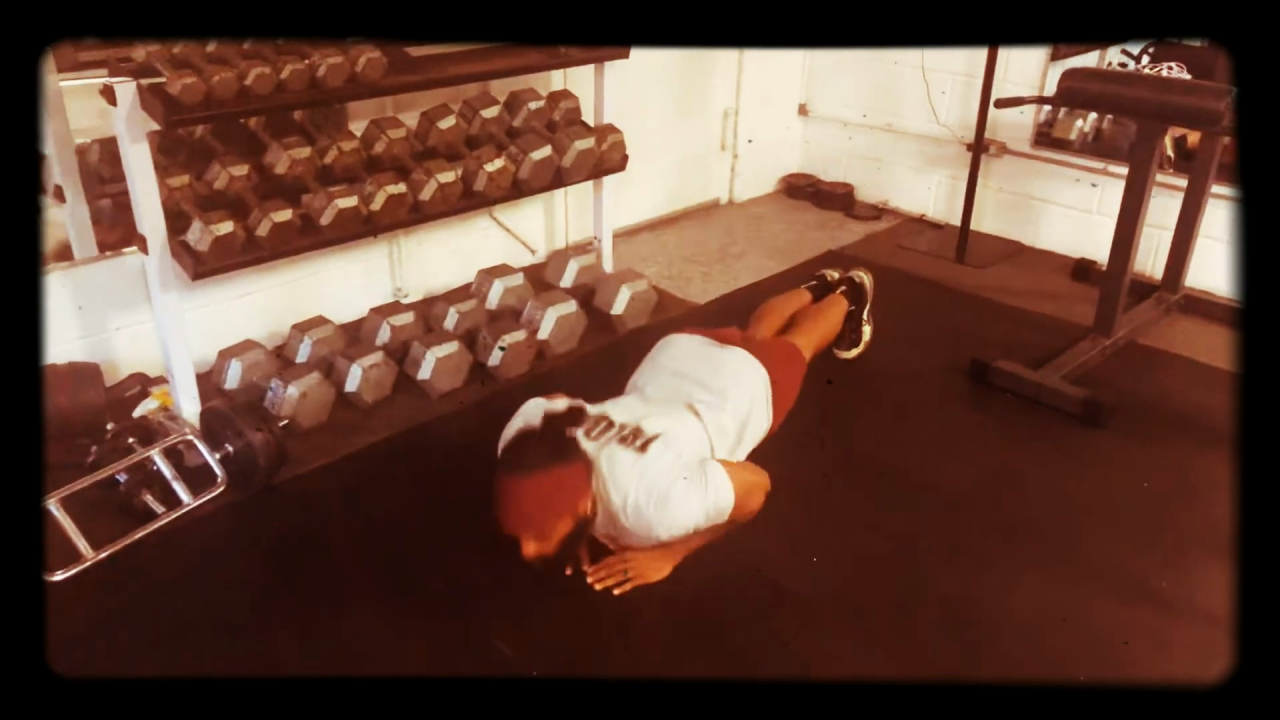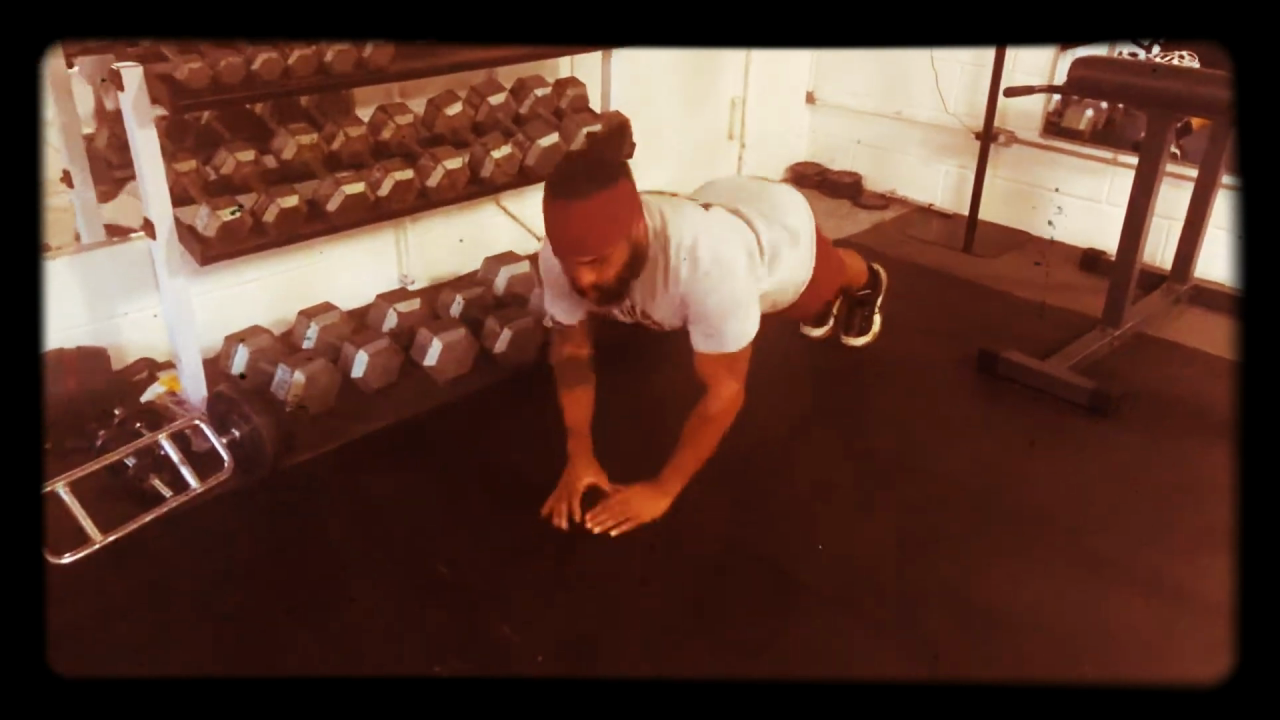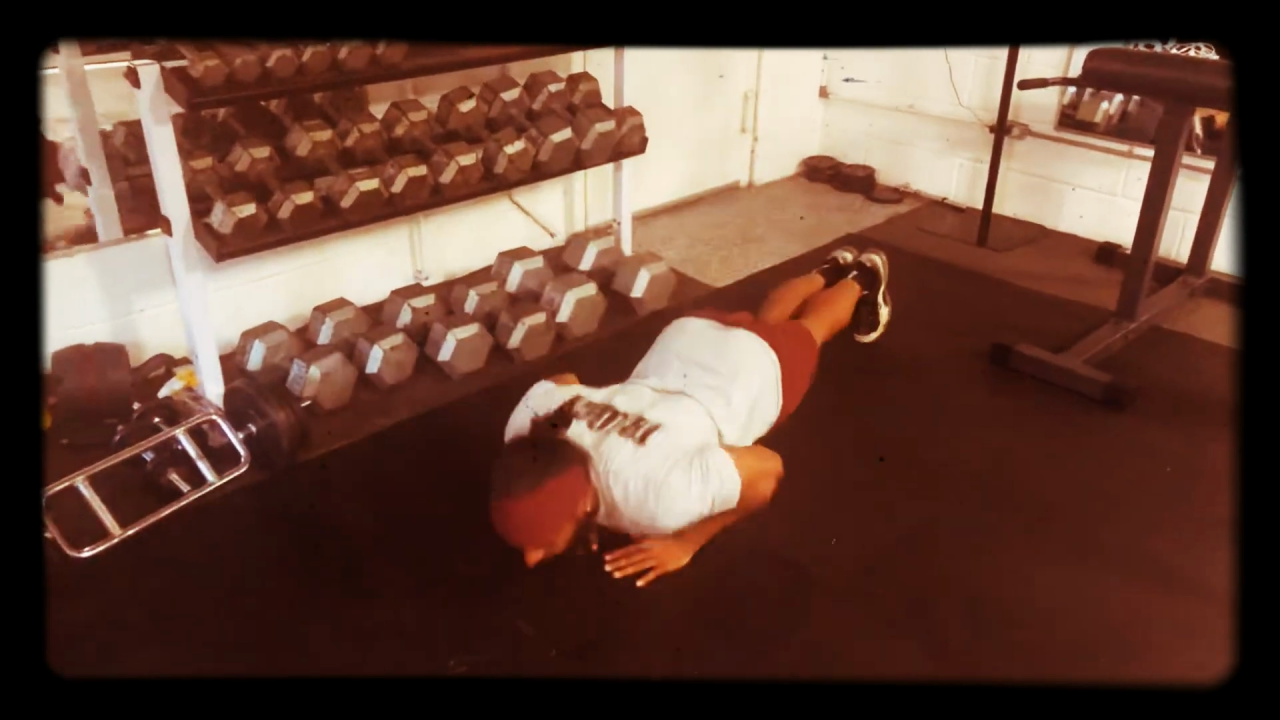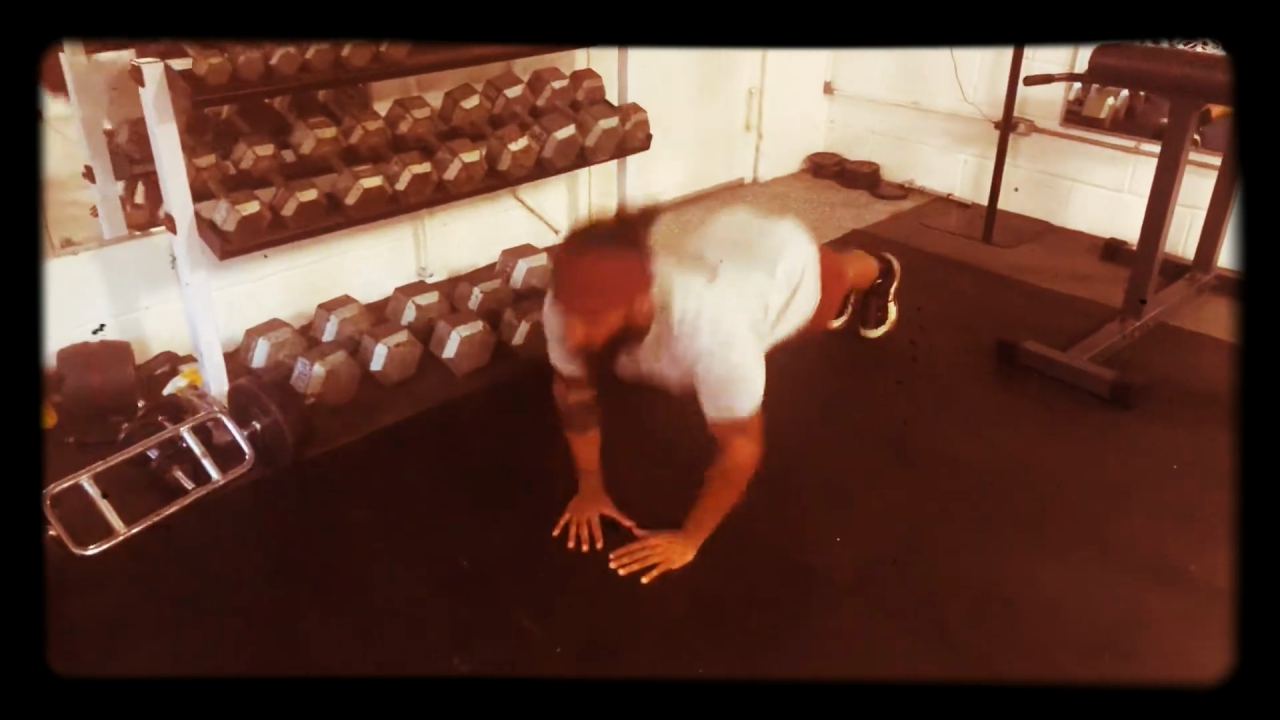
dt=0.5s
person 1, frame 1
left shoulder: (652, 501)
left elbow: (756, 487)
left wrist: (669, 555)
right wrist: (572, 520)
left hip: (749, 378)
right hip: (676, 354)
left knee: (795, 340)
right knee: (761, 330)
left ankle: (849, 292)
right ankle: (818, 286)
person 1, frame 2
left shoulder: (707, 256)
right shoulder: (565, 248)
left elbow: (725, 388)
right elbow: (570, 345)
left wrist: (664, 491)
right wrist: (579, 457)
left hip: (789, 233)
left knee: (827, 280)
left ankle: (868, 284)
right ankle: (825, 304)
person 1, frame 3
left shoulder: (655, 495)
right shoulder: (528, 429)
left elbow: (768, 470)
left wrist: (687, 543)
left hip: (756, 368)
right hip: (687, 340)
left knee: (807, 327)
right knee: (767, 319)
left ankle: (863, 276)
right ankle: (832, 268)
person 1, frame 4
left shoulder: (710, 330)
right shoulder: (570, 310)
left elbow: (741, 449)
right elbow: (575, 387)
left wrist: (690, 537)
right wrist: (589, 487)
left hip: (791, 261)
left knee: (840, 275)
left ankle: (880, 268)
